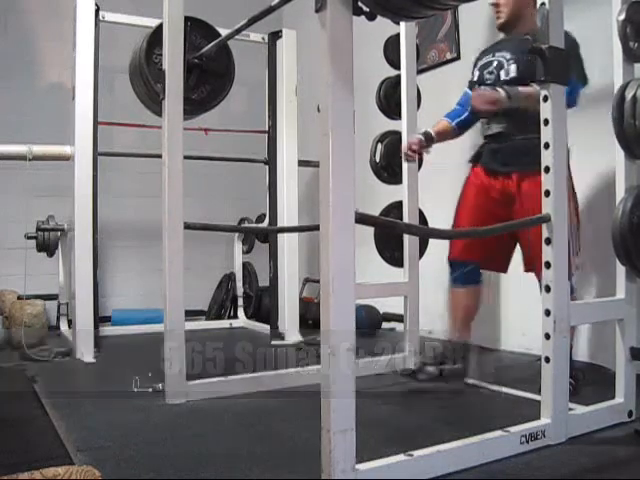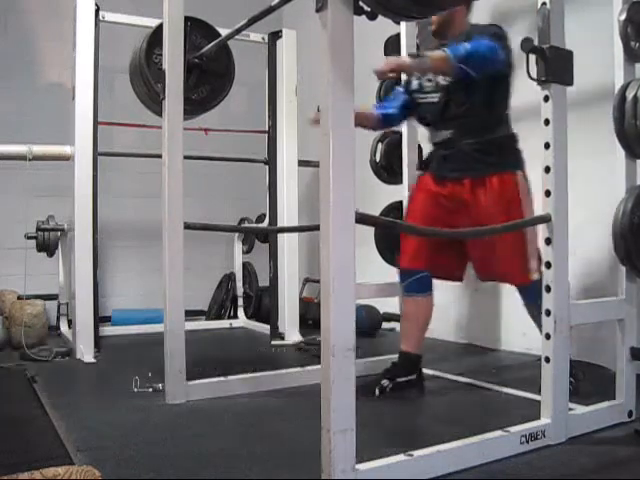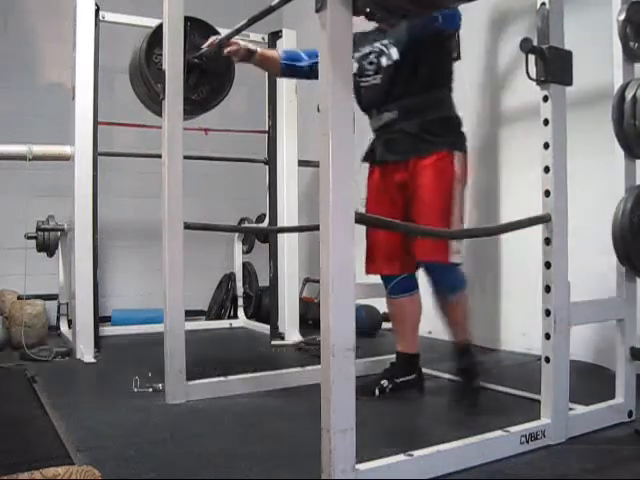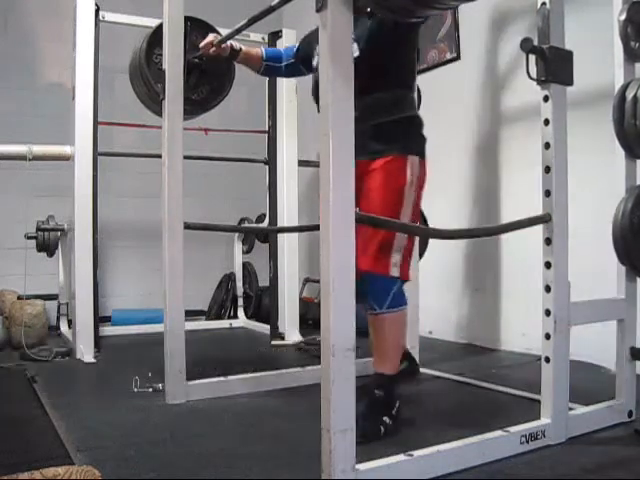
dt=0.3s
person 1, frame 1
right shoulder: (488, 54)
left elbow: (567, 91)
right elbow: (467, 109)
left wrist: (505, 96)
right wrist: (427, 137)
left hip: (536, 171)
right hip: (488, 169)
right knee: (463, 257)
left ankle: (564, 364)
right ankle: (455, 353)
person 1, frame 2
left shoulder: (482, 42)
right shoulder: (421, 69)
left elbow: (478, 55)
right elbow: (391, 110)
left wrist: (408, 64)
right wrist: (347, 116)
left hip: (493, 172)
right hip: (440, 174)
left knee: (520, 271)
right knee: (416, 265)
right ankle: (408, 367)
person 1, frame 3
left shoulder: (422, 28)
right shoulder: (359, 43)
left elbow: (445, 15)
right elbow: (303, 64)
right wrist: (249, 52)
left hip: (433, 152)
right hip: (385, 159)
left knee: (436, 257)
right knee: (392, 267)
left ankle: (464, 357)
right ankle: (407, 365)
person 1, frame 4
left shoulder: (389, 19)
right shoulder: (320, 34)
right elbow: (283, 60)
right wrist: (232, 49)
left hip: (391, 155)
left knee: (379, 269)
left ankle: (384, 396)
right ankle: (398, 355)
